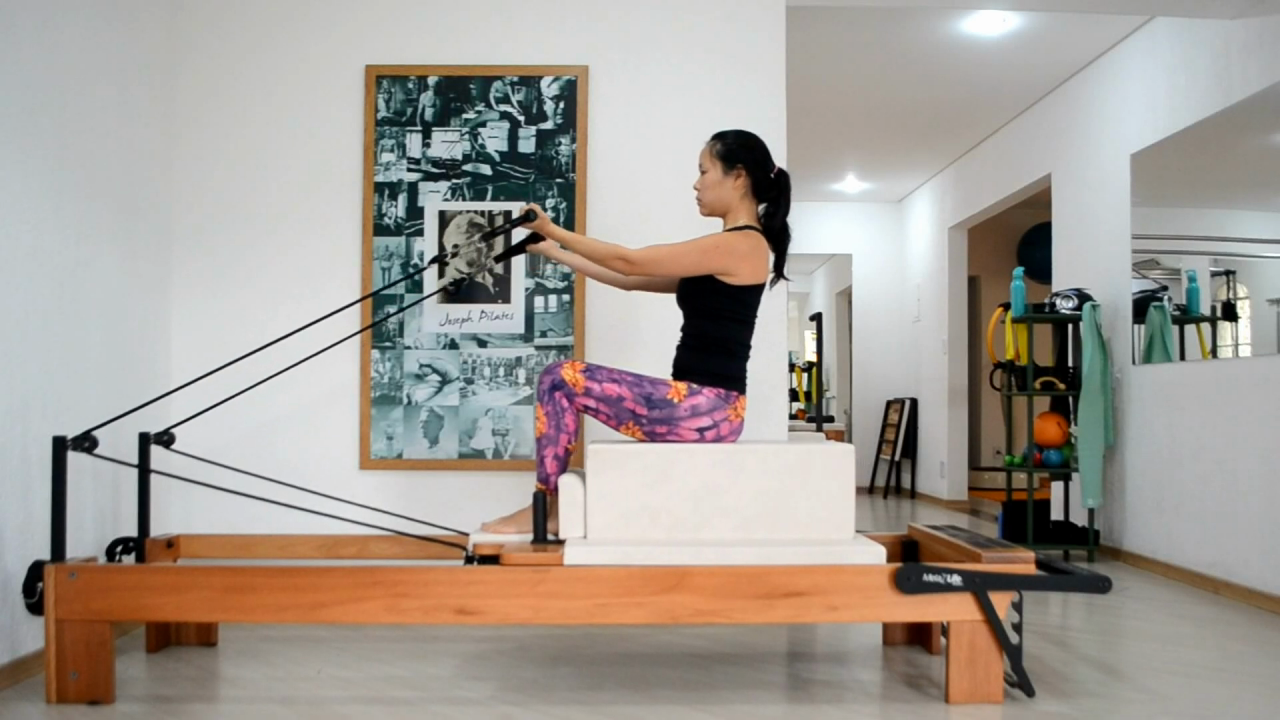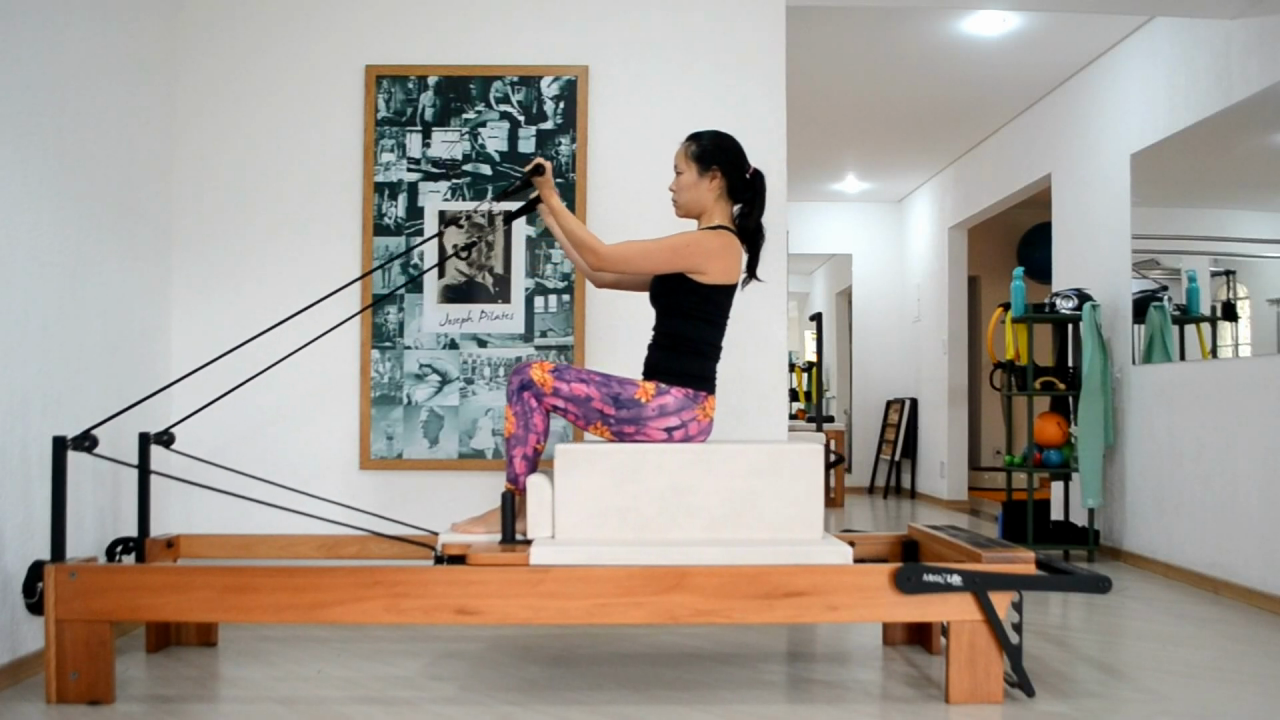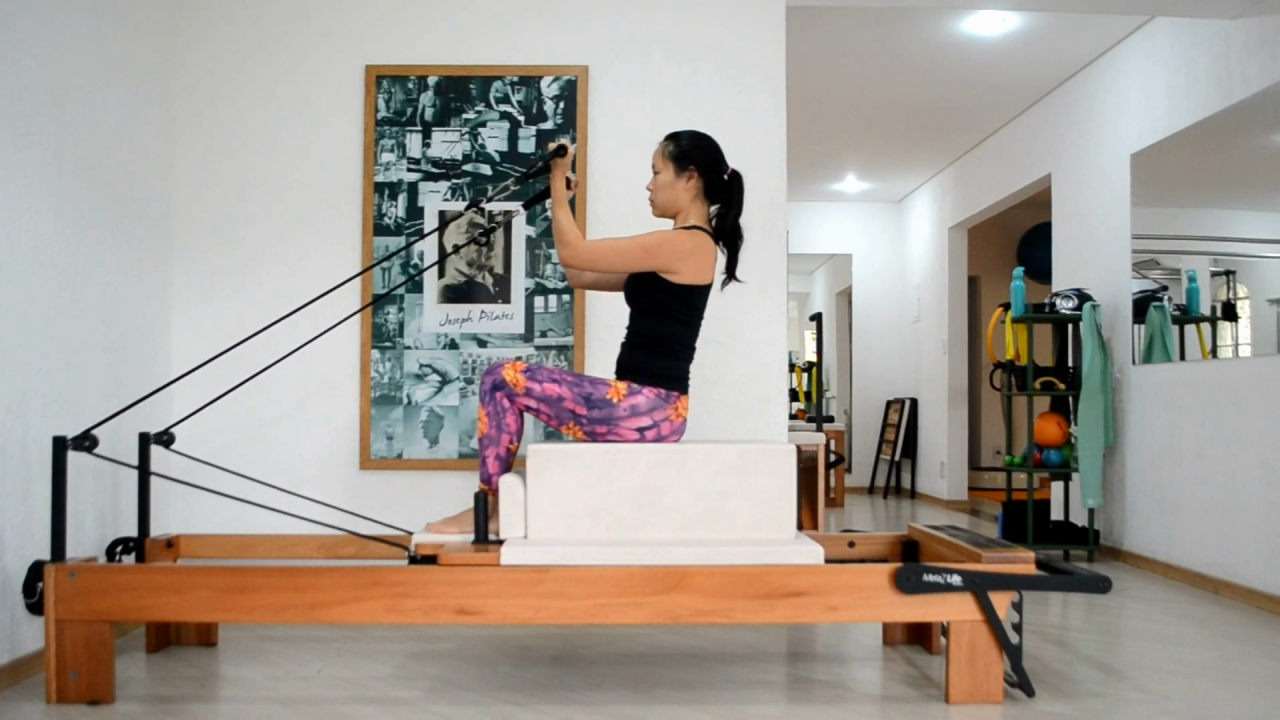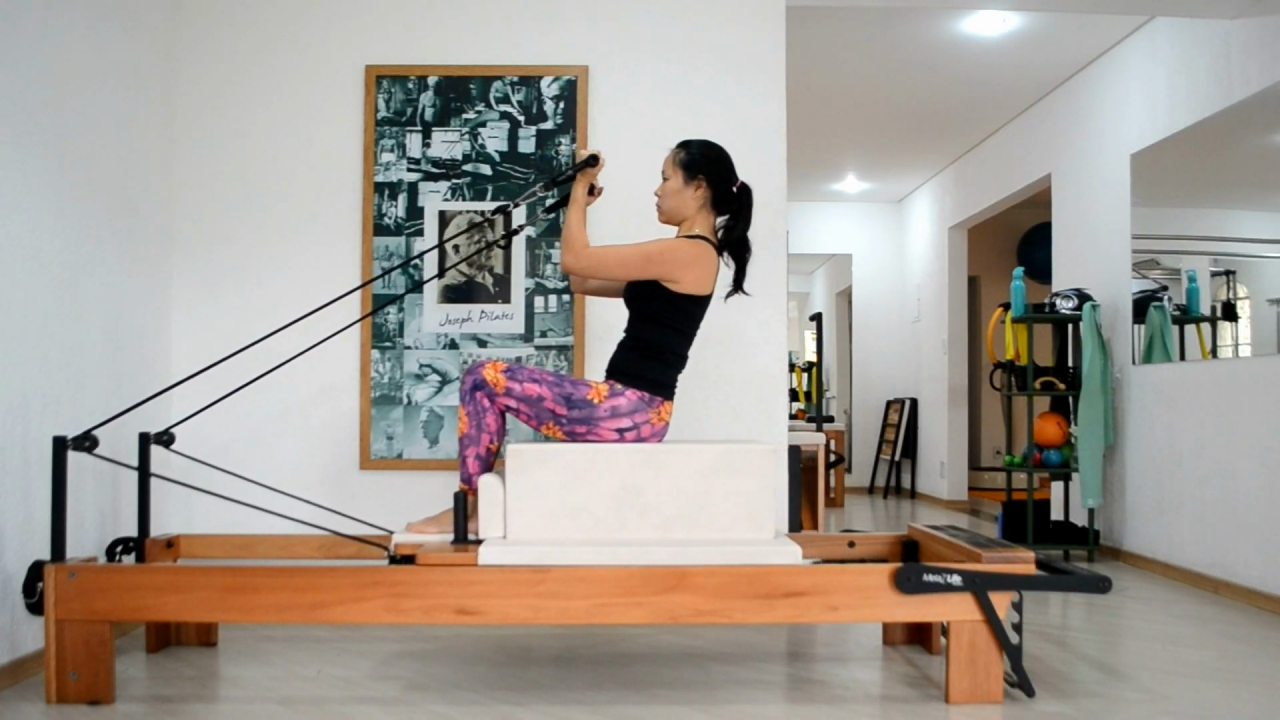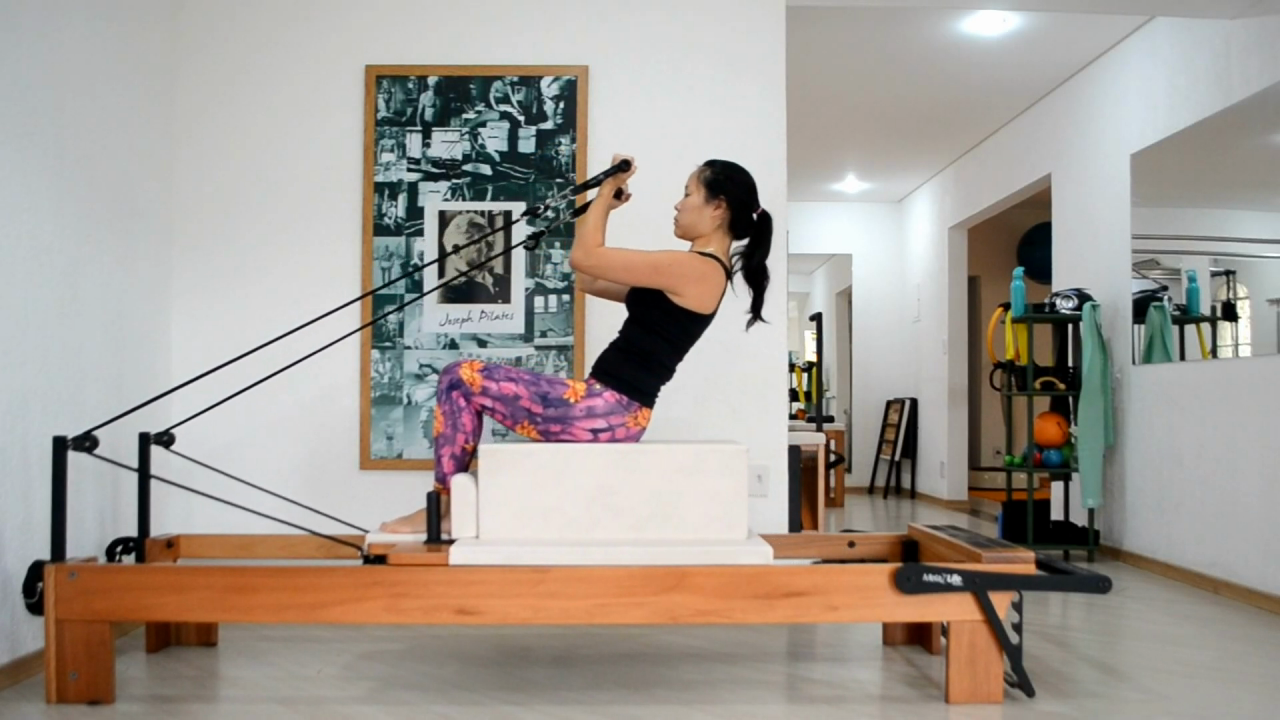
dt=1s
person 1, frame 1
left shoulder: (741, 245)
right shoulder: (724, 251)
left elbow: (630, 262)
right elbow: (630, 279)
left wrist: (554, 230)
right wrist: (555, 253)
left hip: (707, 408)
right hip: (700, 404)
left knee: (561, 379)
right knee: (566, 382)
left ankle: (547, 509)
right ankle: (552, 507)
person 1, frame 2
left shoulder: (714, 244)
right shoulder: (698, 251)
left elbow: (601, 257)
right elbow: (602, 275)
left wrist: (551, 197)
right wrist: (549, 217)
left hip: (675, 408)
right hip: (671, 405)
left knee: (531, 379)
right knee: (538, 382)
left ankle: (516, 508)
right ankle: (522, 505)
person 1, frame 3
left shoulder: (686, 243)
right shoulder: (679, 248)
left elbow: (573, 254)
right elbow: (581, 275)
left wrist: (557, 181)
right wrist: (560, 199)
left hip: (647, 408)
right hip: (647, 406)
left knee: (502, 379)
right knee: (511, 383)
left ankle: (489, 508)
right ankle: (497, 505)
person 1, frame 4
left shoulder: (686, 252)
right shoulder: (686, 254)
left elbow: (575, 261)
right elbow: (584, 281)
left wrist: (580, 187)
right wrist: (579, 204)
left hip: (629, 410)
right hip: (632, 408)
left knee: (484, 379)
right knee: (495, 383)
left ankle: (469, 508)
right ankle: (476, 505)
person 1, frame 5
left shoulder: (697, 269)
right shoulder: (692, 272)
left elbow: (584, 258)
right elbow: (591, 280)
left wrist: (607, 190)
right wrist: (604, 207)
left hip: (607, 411)
right hip: (611, 408)
left knee: (462, 379)
right knee: (471, 382)
left ankle: (445, 508)
